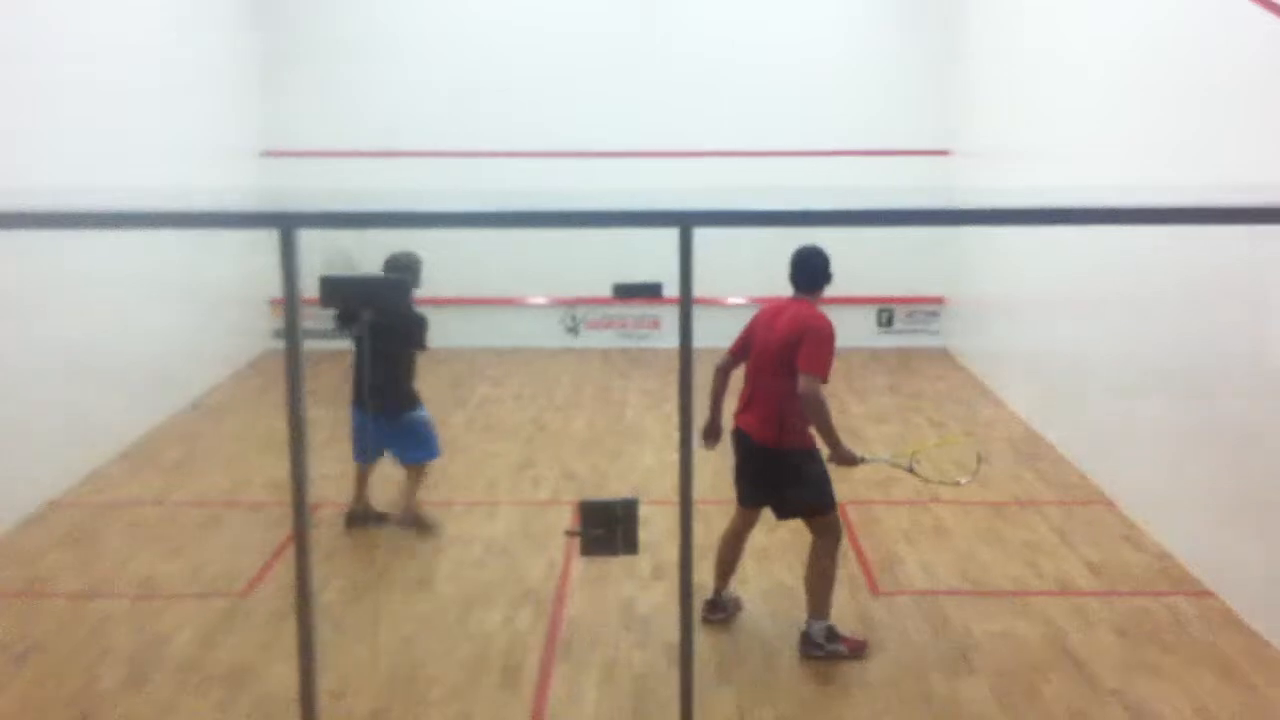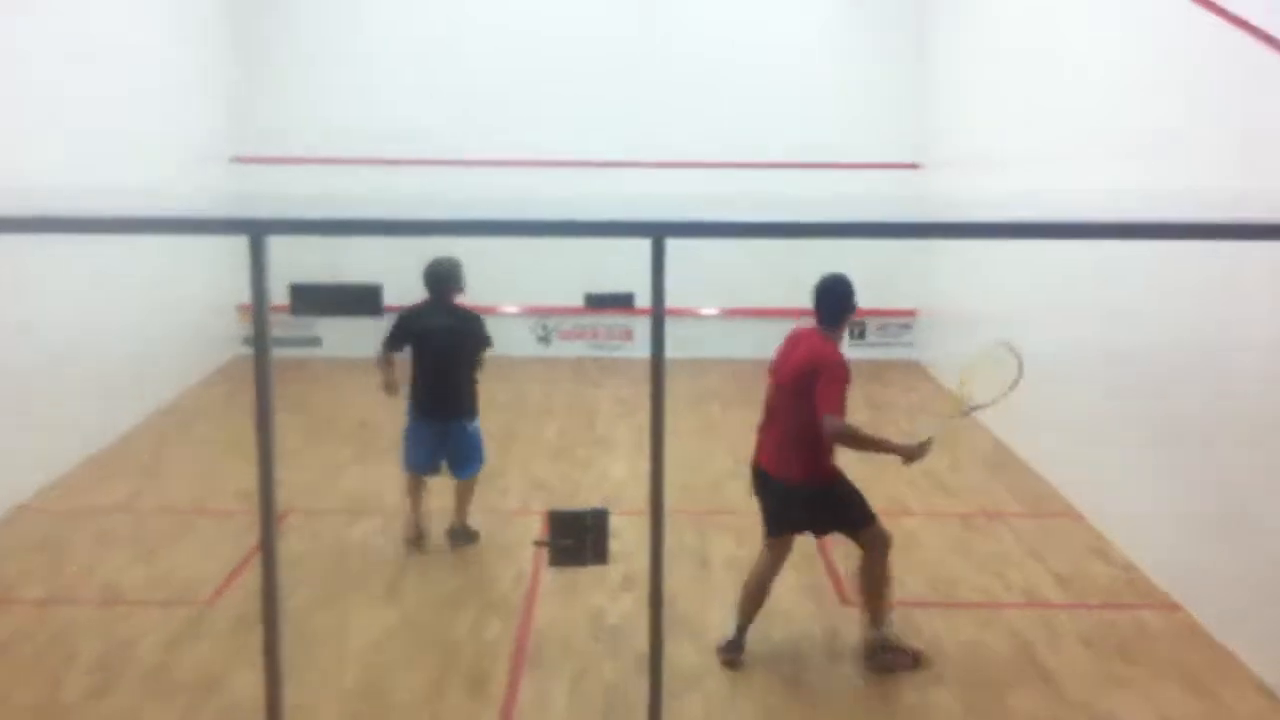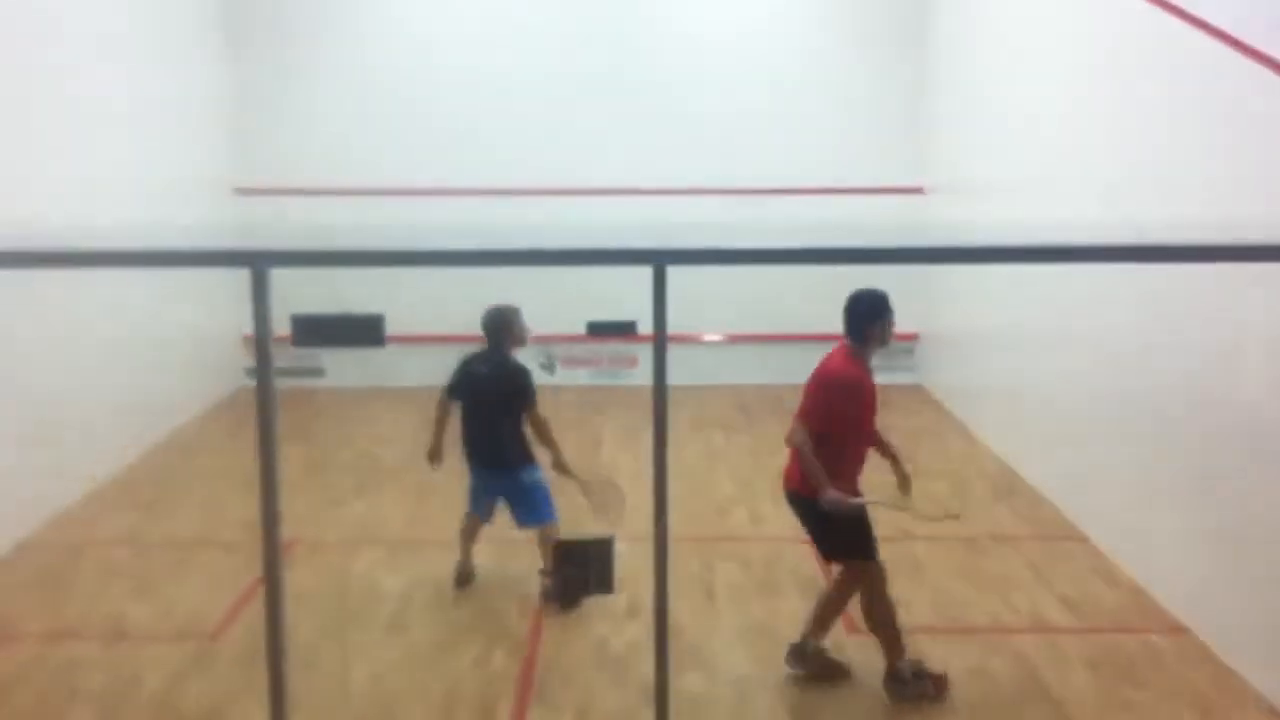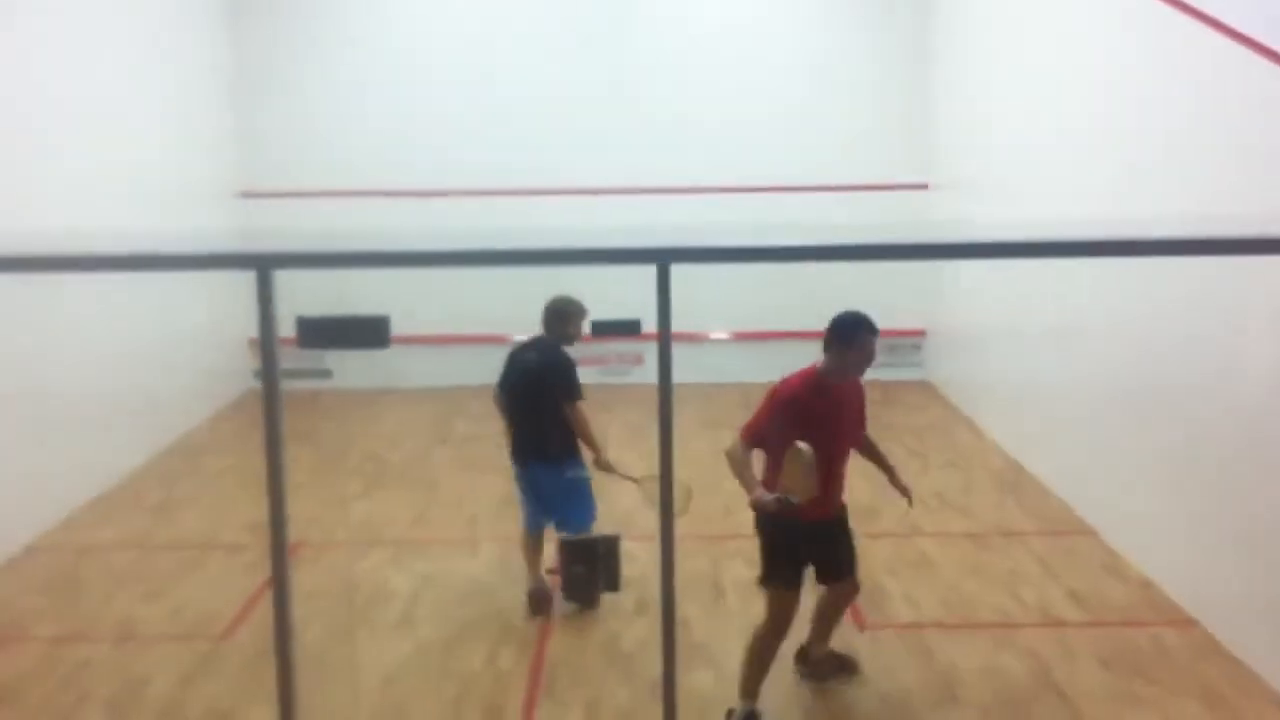
dt=0.4s
person 1, frame 1
left shoulder: (766, 314)
right shoulder: (817, 325)
left elbow: (723, 366)
right elbow: (808, 392)
left wrist: (714, 417)
right wrist: (836, 447)
left hip: (748, 433)
right hip: (786, 443)
left knee: (744, 517)
right knee: (828, 531)
left ankle: (718, 599)
right ankle: (817, 632)
person 1, frame 2
left shoulder: (795, 340)
right shoulder: (831, 362)
right elbow: (834, 430)
right wrist: (897, 449)
left hip: (768, 467)
right hip: (808, 474)
left knee: (773, 551)
right knee: (877, 542)
left ankle: (736, 639)
right ankle: (879, 643)
person 1, frame 3
left shoulder: (852, 364)
right shoulder: (840, 374)
right elbow: (797, 436)
left wrist: (893, 459)
right wrist: (825, 489)
left hip: (831, 489)
right hip: (818, 492)
left knee: (857, 570)
right knee: (872, 575)
left ankle: (807, 649)
right ankle: (901, 672)
person 1, frame 4
left shoulder: (852, 390)
right shoulder: (790, 393)
right elbow: (738, 448)
left wrist: (890, 472)
right wrist: (754, 490)
left hip: (828, 510)
right hip: (784, 513)
left knee: (846, 588)
right knee: (780, 615)
left ankle: (813, 654)
person 2, frame 1
right shoulder: (414, 319)
left elbow: (344, 322)
left hip: (365, 396)
right hip: (398, 399)
left knee: (367, 455)
right knee: (424, 452)
left ankle: (359, 507)
right ankle: (408, 509)
person 2, frame 2
left shoulder: (411, 317)
right shoulder: (470, 320)
left elbow: (387, 352)
right elbow: (478, 360)
left wrist: (389, 376)
left hip: (423, 408)
right hip: (460, 408)
left knee: (417, 468)
right knee: (468, 468)
left ankle: (414, 524)
right ankle: (458, 526)
person 2, frame 3
left shoulder: (469, 365)
right shoulder: (516, 373)
left elbow: (444, 403)
right elbow: (534, 419)
left wrist: (436, 443)
right wrist: (556, 453)
left hip: (478, 456)
right hip: (513, 459)
left knee: (477, 510)
right knee: (544, 518)
left ankle: (464, 565)
right ankle: (553, 582)
person 2, frame 4
left shoulder: (518, 354)
right shoulder: (560, 362)
left elbow: (500, 398)
right elbow: (573, 413)
right wrist: (598, 452)
left hip: (525, 452)
right hip: (558, 455)
left knee: (534, 521)
right knee: (578, 520)
left ankle: (536, 586)
